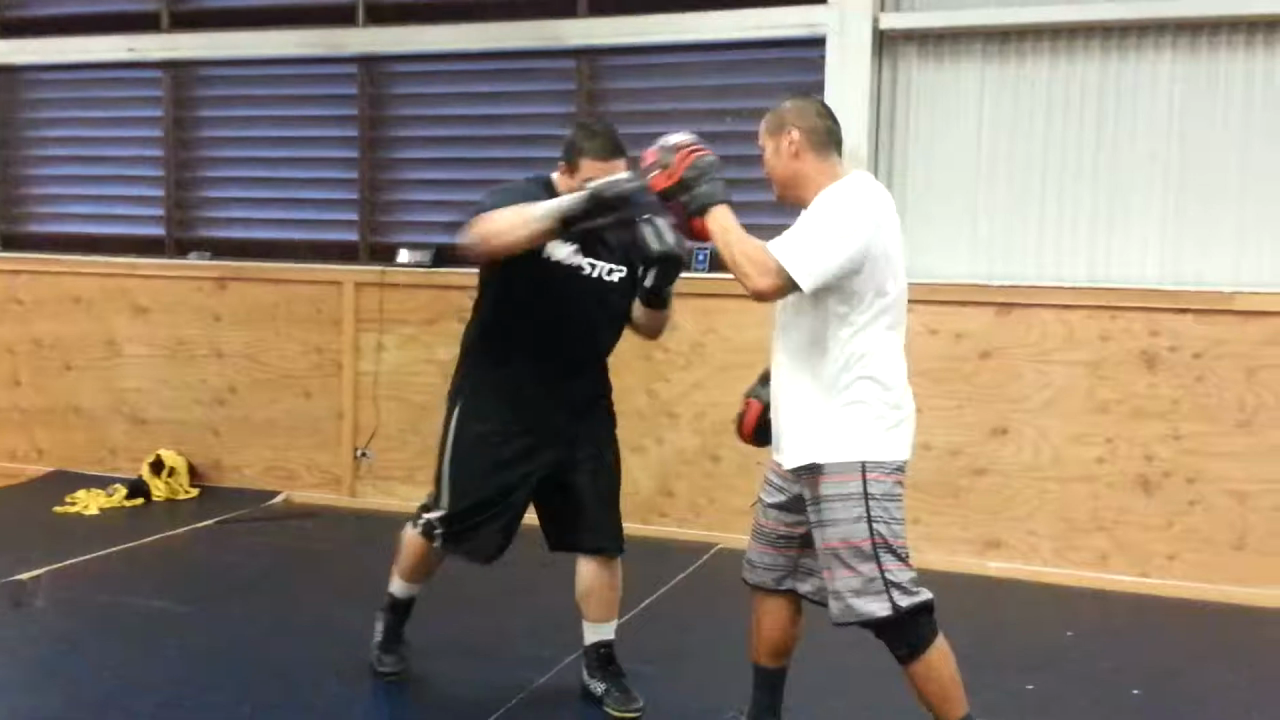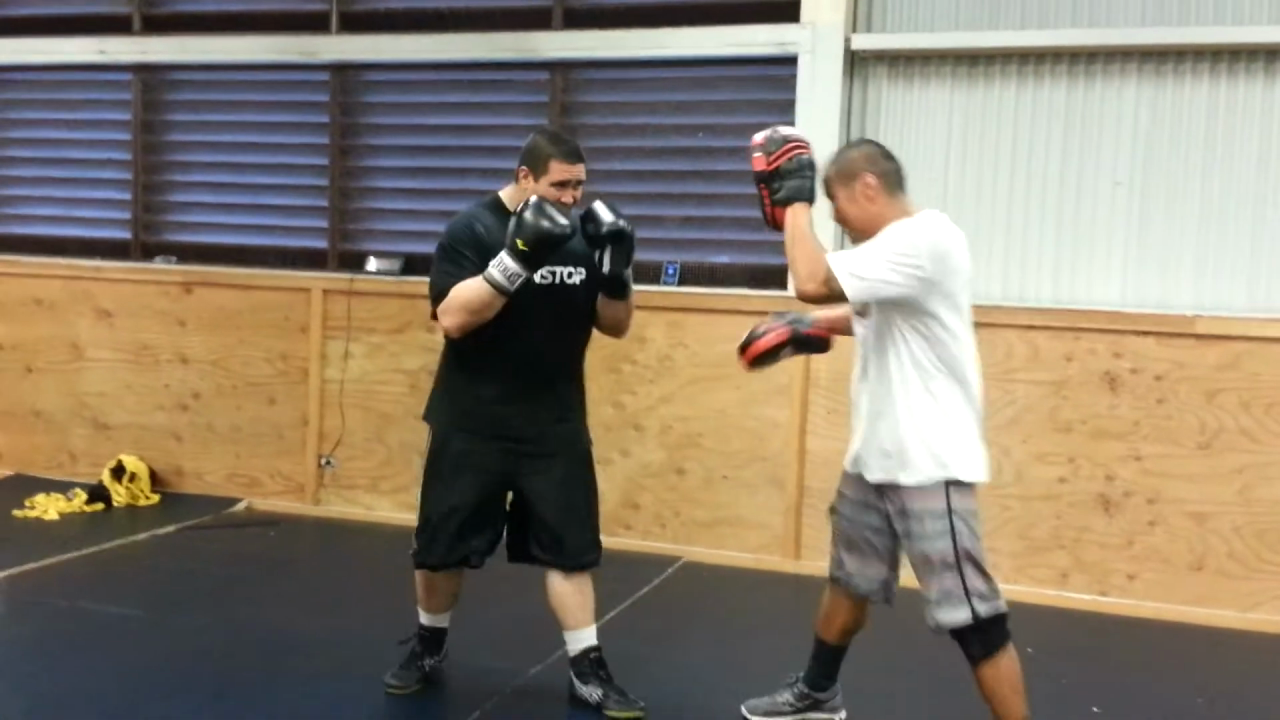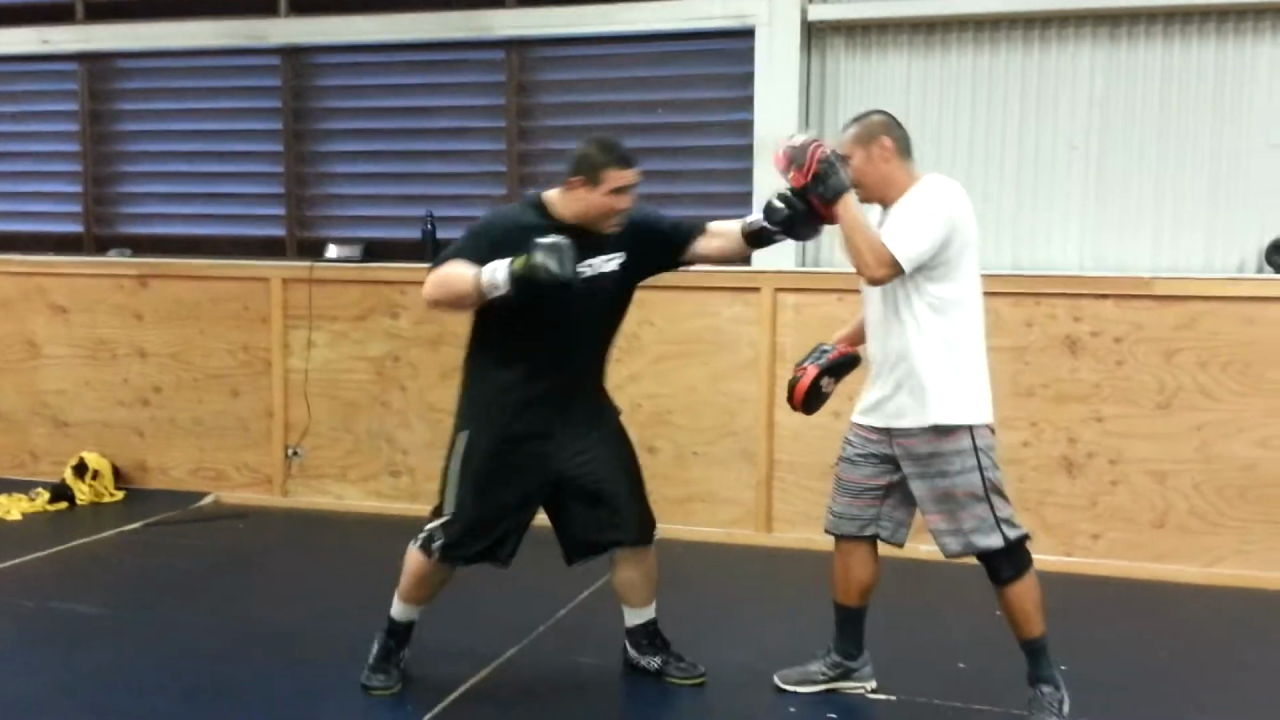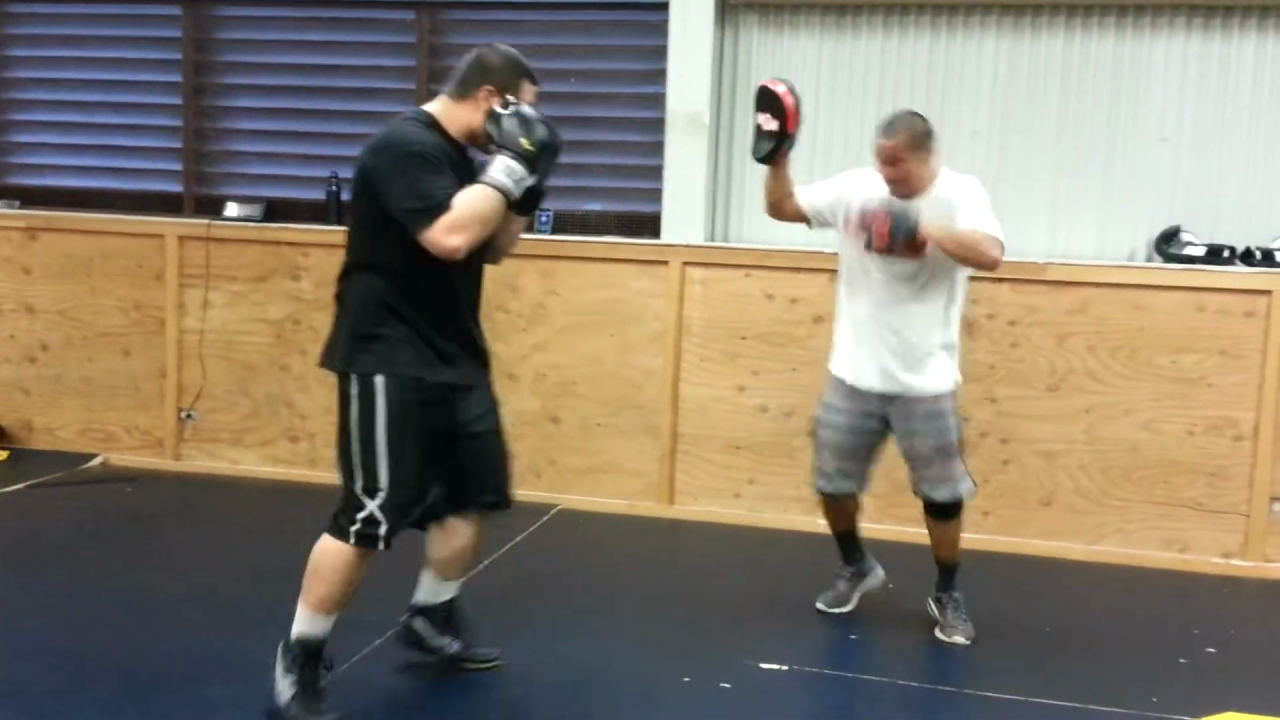
dt=1s
person 1, frame 1
left shoulder: (626, 231)
right shoulder: (525, 203)
left elbow: (649, 328)
right elbow: (482, 236)
left wrist: (659, 277)
right wrist: (581, 201)
left hip: (580, 413)
right hip: (494, 407)
left knee: (600, 540)
right knee: (443, 525)
left ankle: (601, 665)
right ankle: (393, 616)
person 1, frame 2
left shoulder: (582, 238)
right shoulder: (470, 230)
left elbow: (616, 325)
right elbow: (453, 319)
left wrist: (615, 262)
right wrist: (517, 253)
left hip: (555, 427)
right hip: (471, 426)
left knee: (570, 552)
right knee: (439, 550)
left ankle: (588, 670)
right ankle: (428, 644)
person 1, frame 3
left shoulder: (638, 230)
right shoulder: (509, 227)
left elbow: (711, 242)
right elbow: (436, 290)
left wrist: (771, 222)
right wrist: (514, 273)
left hip: (583, 416)
right hip: (502, 416)
left knee: (631, 530)
right knee: (451, 539)
left ankle: (644, 643)
right ankle: (393, 640)
person 1, frame 4
left shoulder: (458, 153)
right shoulder: (402, 147)
left elbow: (494, 247)
right elbow: (451, 237)
left wrist: (525, 187)
right wrist: (511, 165)
left hip: (454, 354)
right hip: (388, 360)
left knee: (472, 493)
right knee: (369, 516)
left ankle: (430, 618)
right ankle: (300, 656)
person 2, frame 1
left shoulder: (855, 202)
right shoulder: (830, 210)
left elbow: (765, 279)
left wrist: (710, 204)
right wrist: (781, 376)
left hip: (853, 447)
right hip: (803, 443)
left knee: (888, 606)
right knee: (771, 577)
person 2, frame 2
left shoulder: (924, 240)
right shoulder: (900, 243)
left elbow: (813, 283)
left wrist: (794, 202)
right wrist: (807, 325)
left hip: (930, 467)
right hip: (876, 458)
left knee: (970, 616)
right knee: (850, 582)
person 2, frame 3
left shoulder: (938, 199)
right shoulder: (893, 214)
left elbow: (877, 268)
left wrist: (835, 195)
right wrist: (836, 347)
left hip: (944, 414)
right hip: (880, 410)
left knee: (997, 546)
right knee: (850, 528)
right ankle: (848, 660)
person 2, frame 4
left shoulder: (961, 194)
right shoulder: (855, 187)
left elbow: (990, 255)
right elbow: (782, 208)
left wrist: (916, 231)
right wrist: (777, 156)
left hip: (924, 379)
right hip: (855, 372)
left knee: (943, 494)
right knee: (833, 484)
left ankle: (947, 595)
right ankle: (856, 567)
